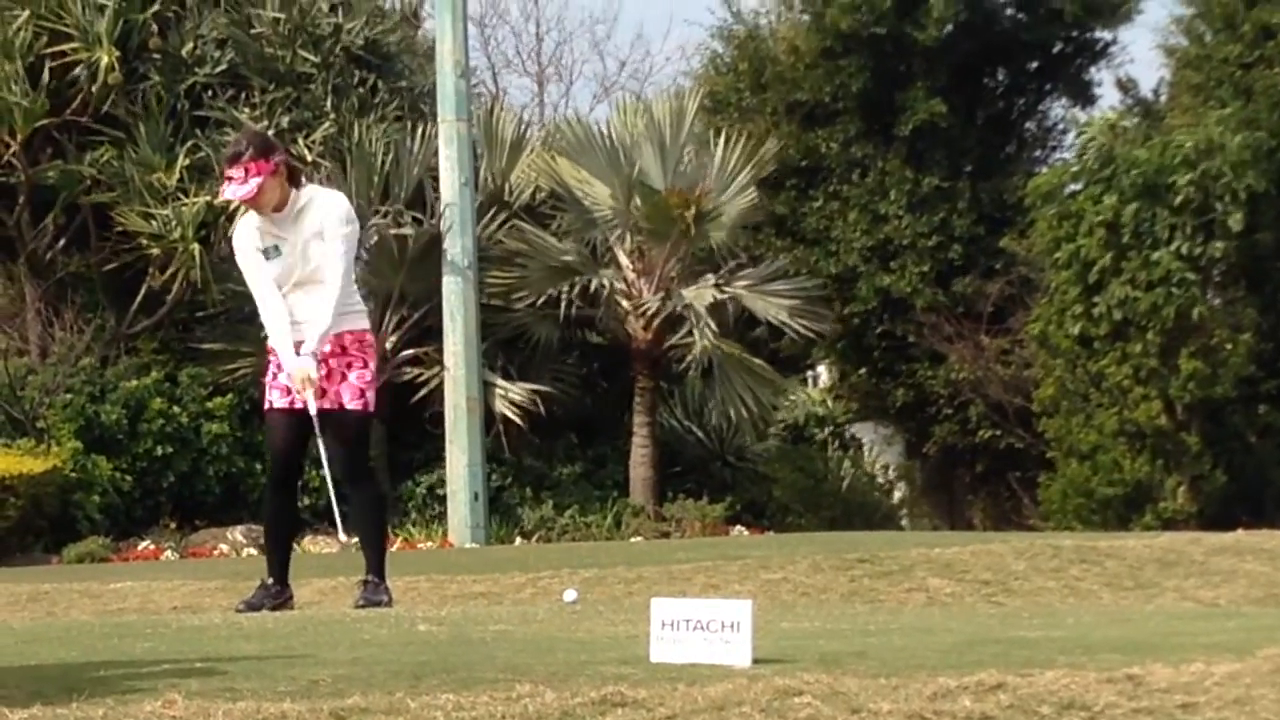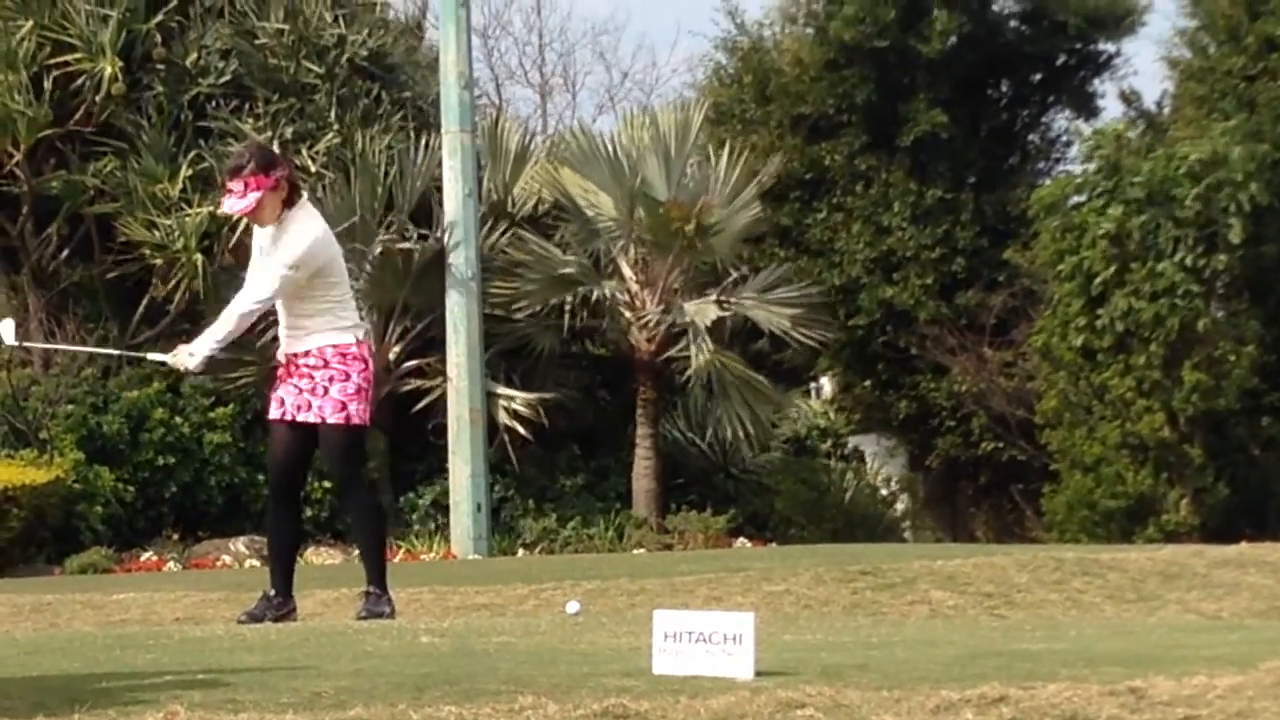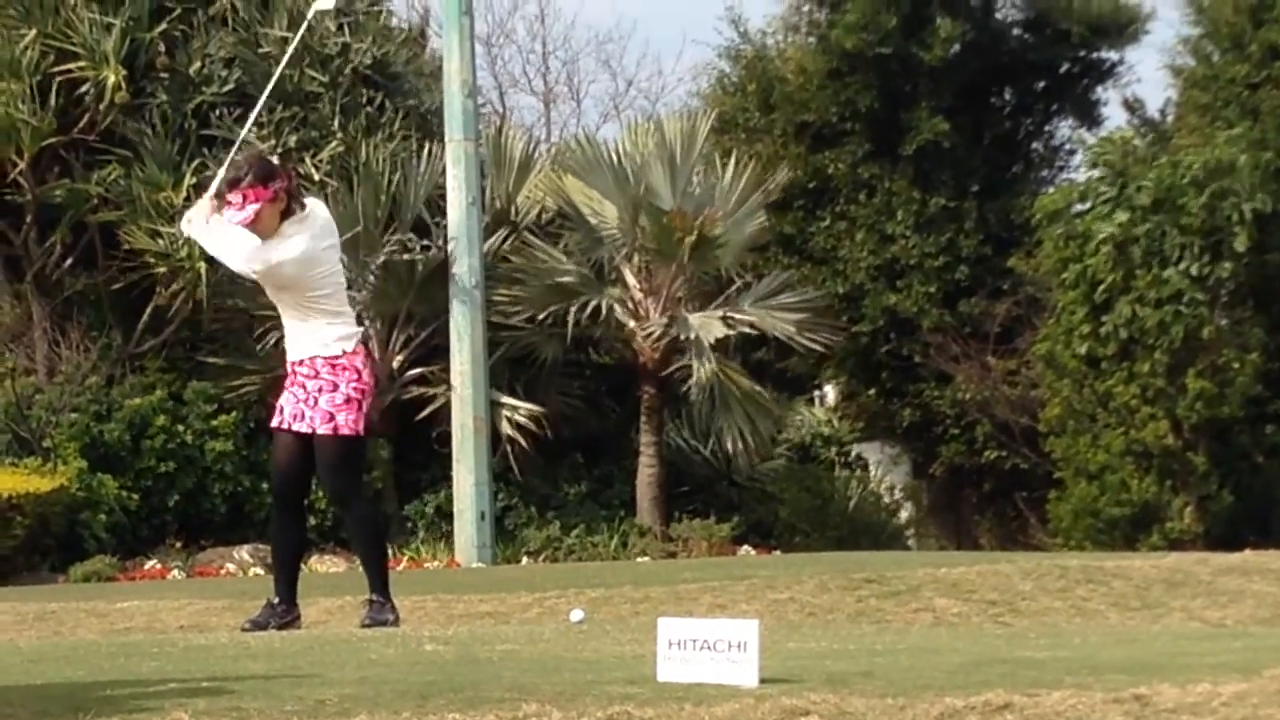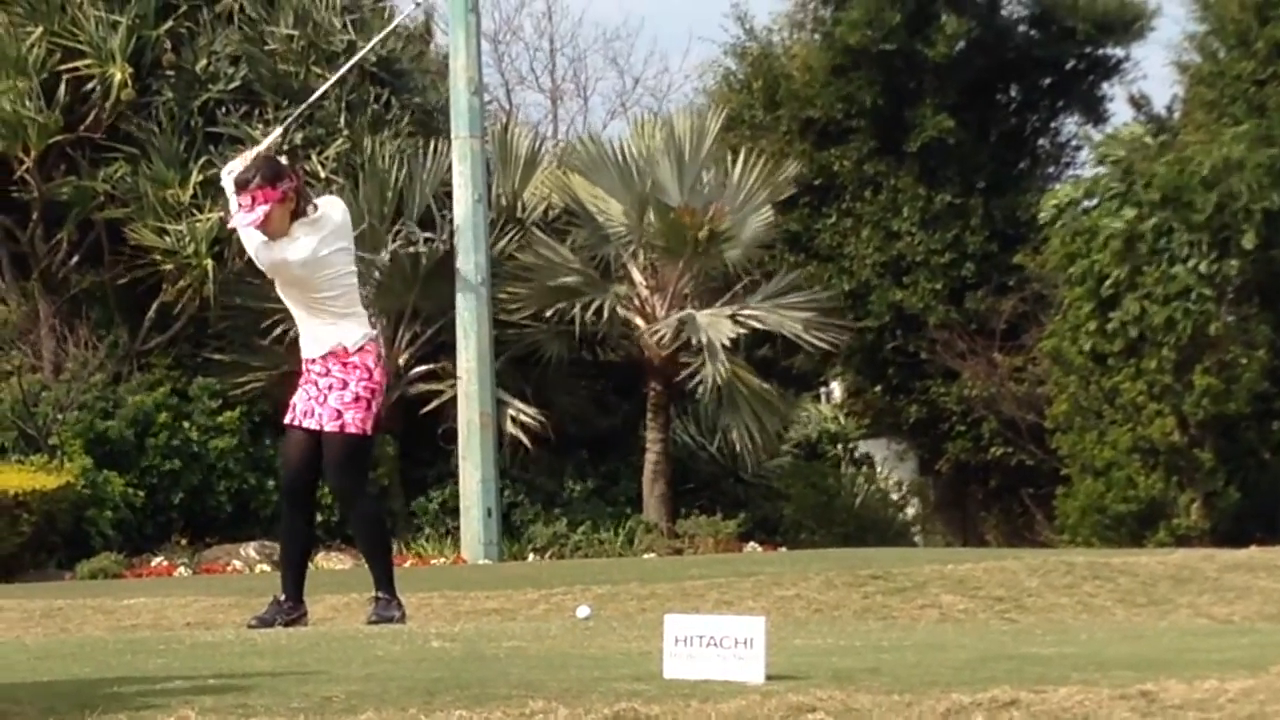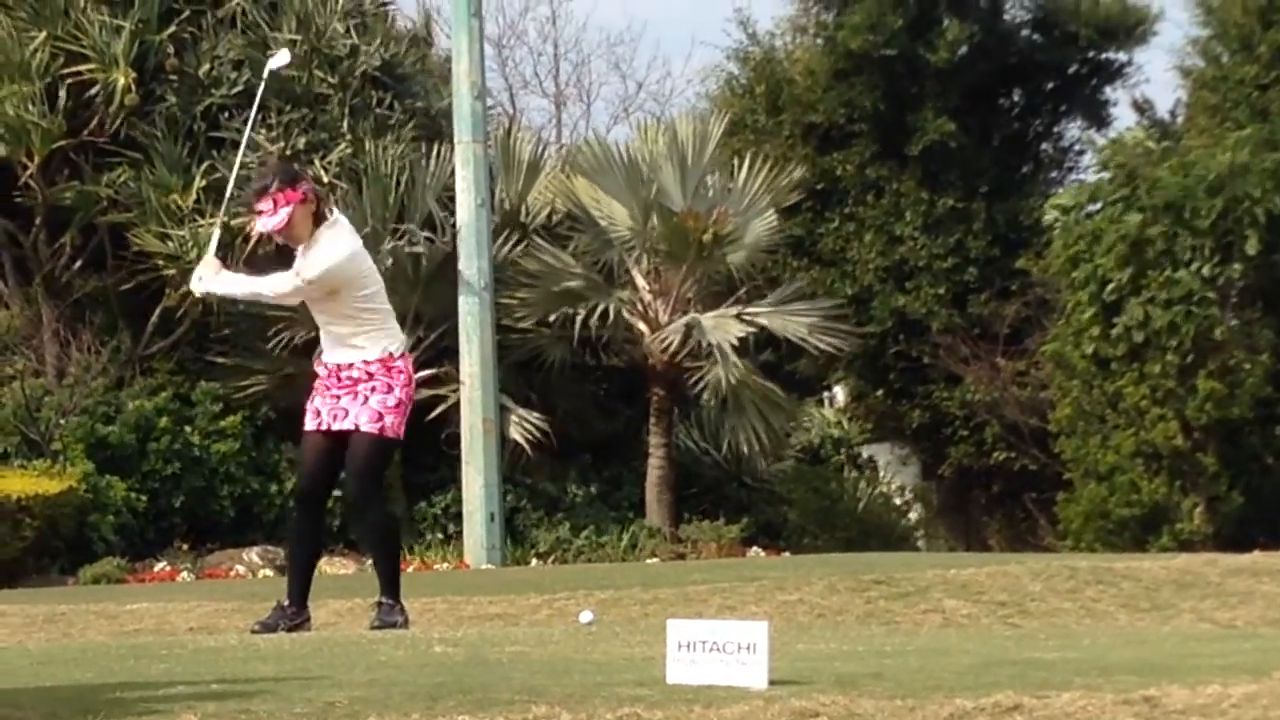
dt=0.2s
person 1, frame 1
left shoulder: (330, 207)
right shoulder: (245, 232)
left elbow: (333, 287)
right elbow: (270, 304)
left wrist: (315, 357)
right wrist: (298, 360)
left hip: (343, 345)
right hip: (286, 354)
left knee: (351, 466)
right knee: (280, 470)
left ankle: (375, 578)
right ankle: (277, 582)
person 1, frame 2
left shoulder: (302, 240)
right shoulder: (273, 227)
left elbow: (253, 301)
right elbow: (251, 297)
left wrist: (199, 350)
right wrist: (204, 345)
left hip: (339, 360)
right hip: (297, 362)
left knee: (348, 477)
right knee: (282, 480)
left ankle: (378, 590)
right ankle: (280, 593)
person 1, frame 3
left shoulder: (274, 258)
right shoulder: (314, 210)
left elbow: (220, 241)
left wrist: (197, 222)
left hip: (335, 370)
right hip: (306, 370)
left knee: (343, 487)
right knee: (284, 488)
left ankle: (381, 599)
right ankle: (283, 602)
person 1, frame 4
left shoulder: (281, 256)
right shoulder: (332, 208)
left elbow: (241, 216)
left wrist: (233, 176)
left hip: (347, 368)
right hip: (322, 368)
left knee: (348, 485)
right knee: (294, 485)
left ankle: (387, 595)
right ankle: (291, 598)
person 1, frame 5
left shoulder: (331, 254)
right shoulder: (318, 231)
left elbow: (274, 289)
left wrist: (213, 279)
left hip: (381, 371)
right hip: (337, 374)
left knee: (362, 489)
right knee: (308, 491)
left ankle: (390, 601)
right ankle: (293, 605)
